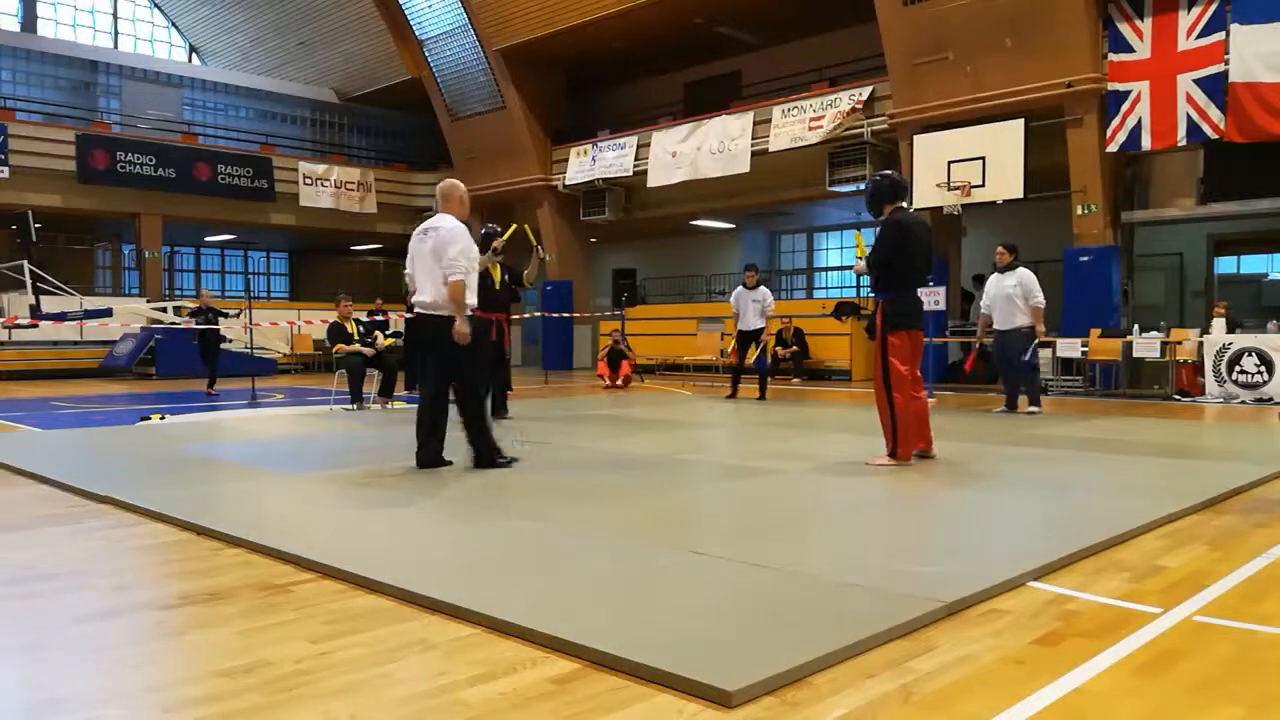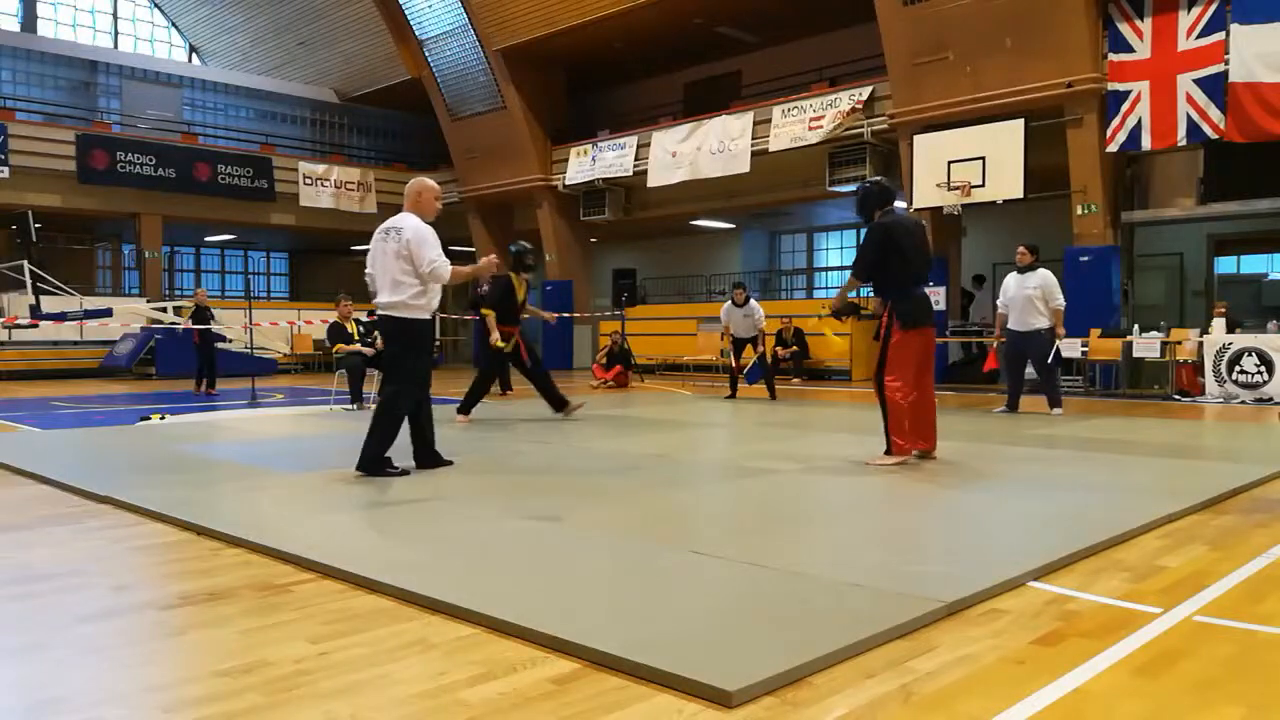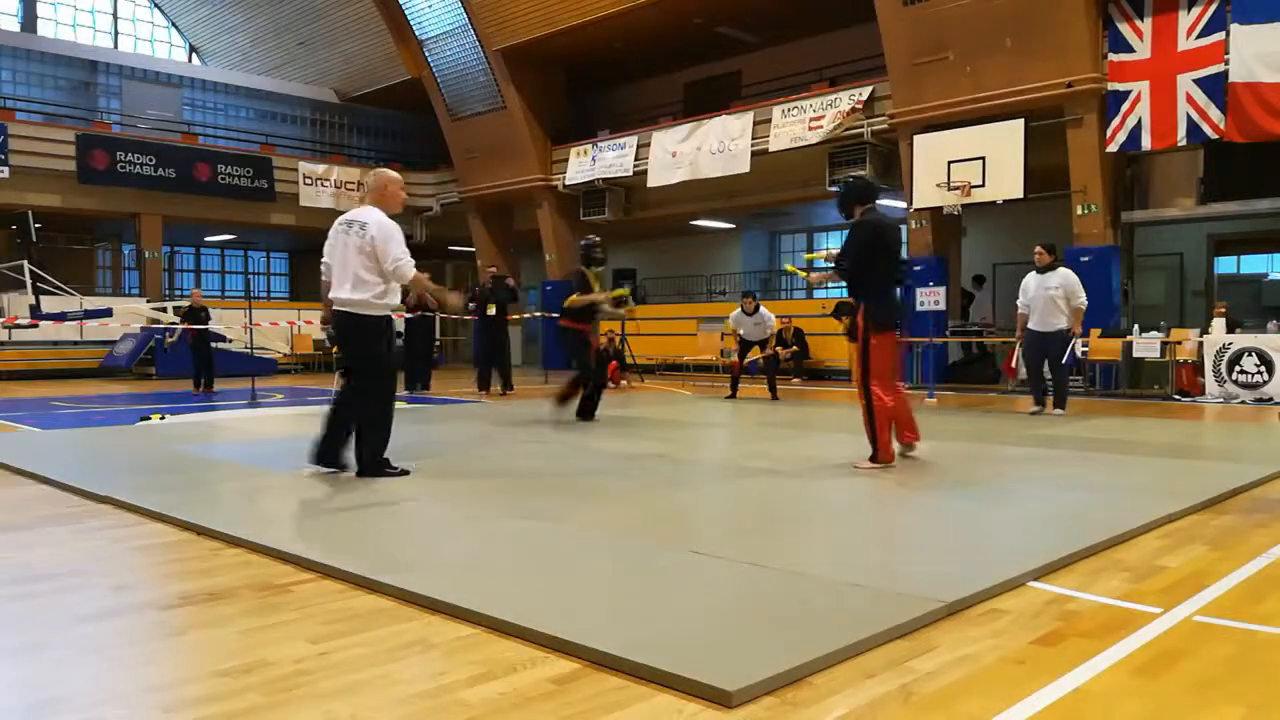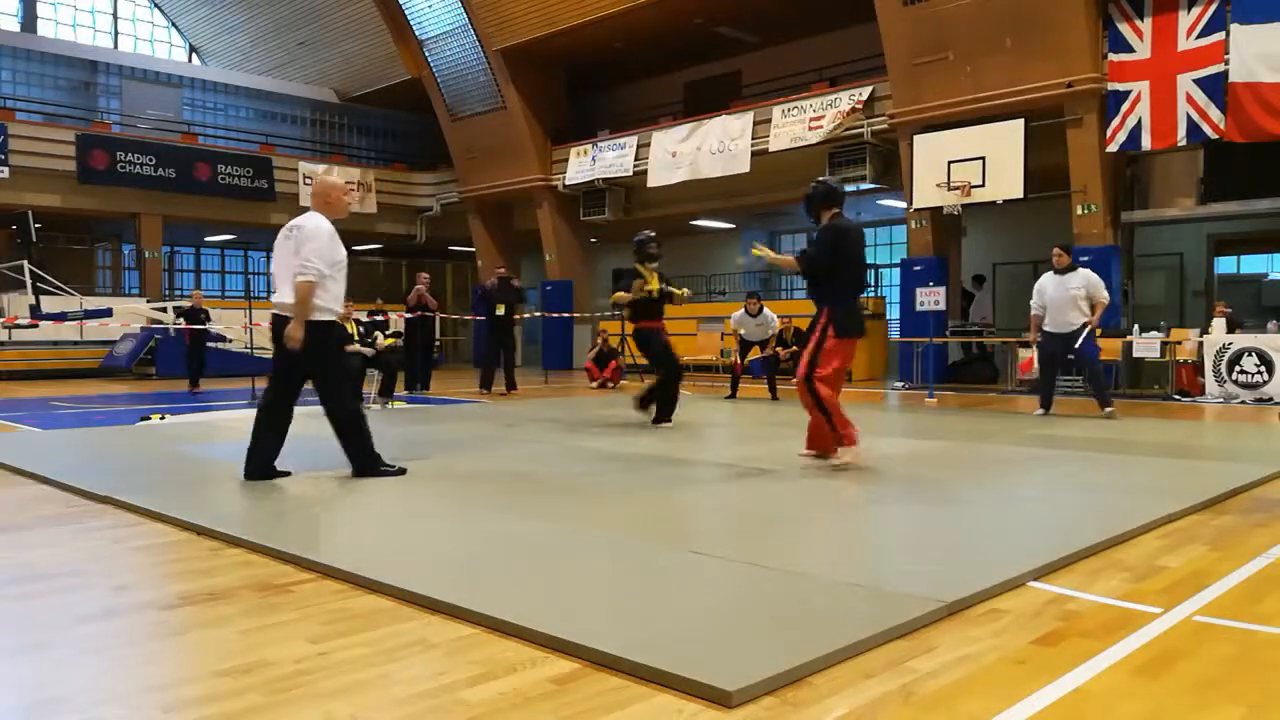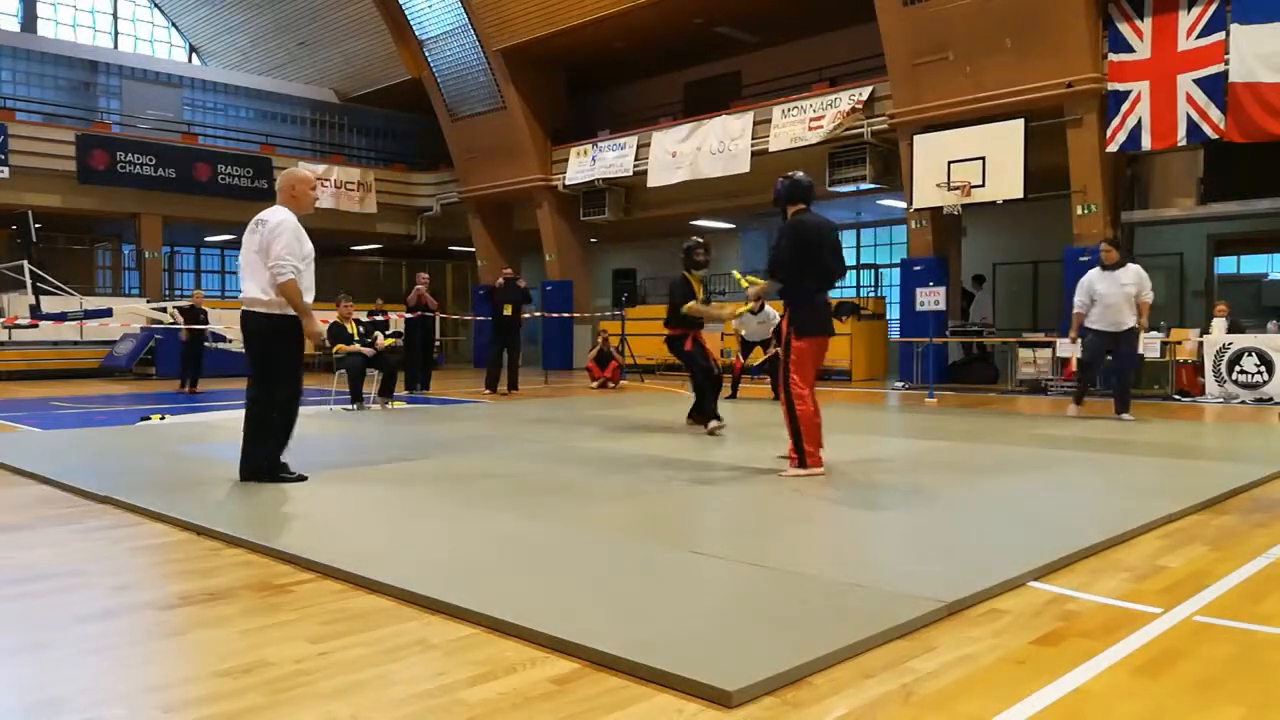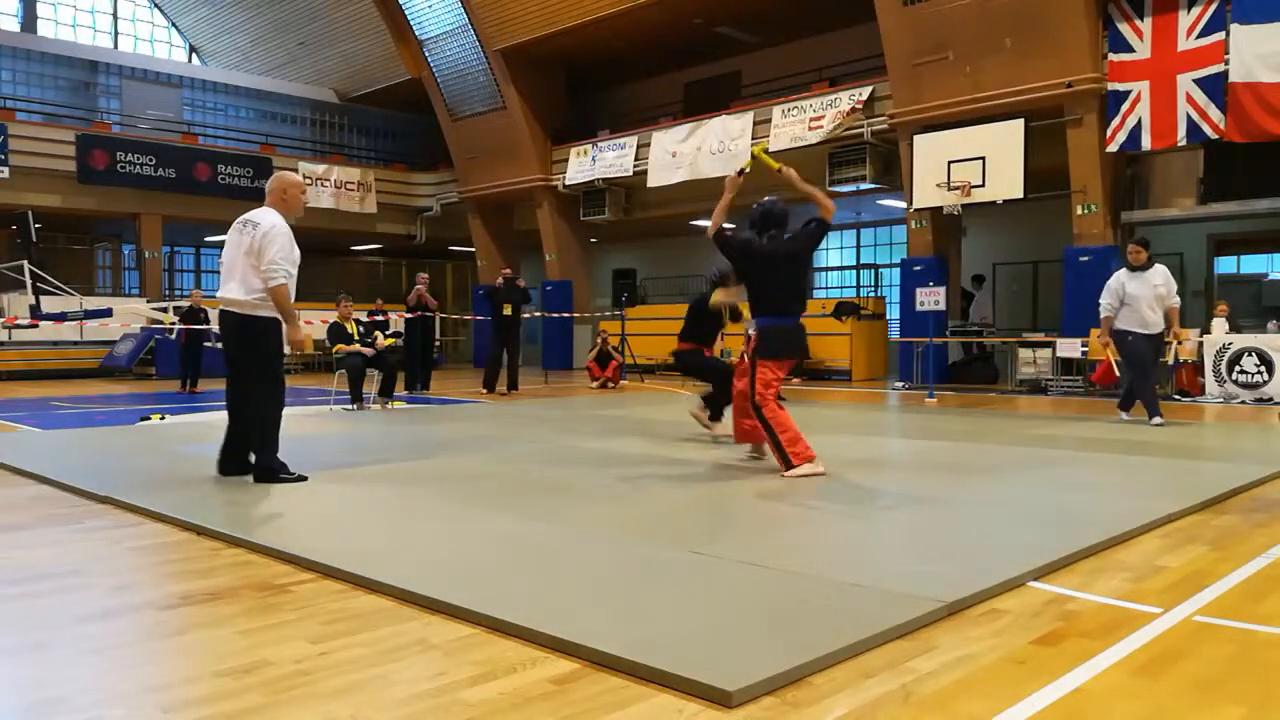
dt=0.4s
person 1, frame 1
left shoulder: (420, 232)
right shoulder: (455, 230)
left elbow: (412, 279)
right elbow: (456, 278)
right wrist: (461, 319)
left hip: (424, 317)
right hip: (450, 319)
left knee: (432, 387)
right knee: (470, 387)
left ankle: (429, 453)
right ankle: (485, 453)
person 1, frame 2
left shoulder: (383, 230)
right shoulder: (419, 230)
left elbow: (372, 277)
right elbow: (441, 273)
right wrist: (478, 269)
left hip: (389, 316)
right hip: (411, 321)
left knee: (415, 387)
right knee: (400, 389)
left ankle: (426, 453)
right ankle: (373, 457)
person 1, frame 3
left shoulder: (342, 222)
right shoulder: (384, 226)
left elbow: (327, 270)
right elbow: (404, 273)
left wrist: (327, 308)
right wrist: (440, 294)
left hip: (344, 314)
right hip: (369, 319)
left knee: (355, 386)
right knee: (378, 389)
left ankle: (328, 450)
right ankle: (371, 461)
person 1, frame 4
left shoulder: (291, 228)
right shoulder: (320, 228)
right elbow: (306, 277)
right wrist: (299, 322)
left hip: (284, 319)
right hip: (313, 323)
left knee: (280, 393)
right knee: (339, 394)
left ankle: (259, 463)
right ankle: (365, 460)
person 1, frame 5
left shoulder: (260, 220)
right shoulder: (286, 222)
right elbow: (285, 277)
right wrist: (308, 318)
left hip: (253, 315)
right hip: (277, 318)
left knee: (261, 391)
right knee: (286, 391)
left ankle: (254, 464)
right ankle: (270, 464)
person 1, frame 6
left shoulder: (243, 221)
right shoulder: (276, 227)
left elbow: (230, 268)
right elbow: (276, 281)
right wrist: (293, 324)
left hip: (232, 314)
right hip: (256, 319)
left knee: (241, 389)
right knee: (267, 391)
left ankle: (233, 458)
right ankle: (267, 465)
person 2, frame 1
left shoulder: (893, 224)
right shoulder: (920, 224)
left elbow: (876, 266)
left wrist: (861, 267)
left hip: (892, 308)
right hip: (912, 305)
left knee: (892, 380)
right knee: (911, 379)
left ankle: (900, 452)
right ankle: (922, 444)
person 2, frame 2
left shoulder: (880, 228)
right shoulder: (914, 224)
left elbow: (861, 272)
left wrist: (840, 296)
left hip: (900, 310)
right hip: (921, 305)
left knee: (889, 379)
right knee: (921, 380)
left ankle: (898, 448)
right ankle: (925, 444)
person 2, frame 3
left shoulder: (864, 226)
right shoulder: (889, 225)
left elbow: (846, 270)
left wrist: (819, 278)
right wrist: (841, 256)
left hip: (872, 310)
right hip: (888, 306)
left knee: (873, 383)
right knee: (887, 379)
left ankle: (882, 454)
right ankle: (907, 438)
person 2, frame 4
left shoulder: (832, 231)
right shoulder: (852, 230)
left elbow: (803, 265)
left wrist: (771, 257)
left hip: (836, 316)
right hip: (847, 312)
left knee: (811, 378)
right knee: (828, 382)
left ankle: (844, 439)
right ankle: (824, 444)
person 2, frame 5
left shoulder: (792, 226)
right shoulder: (826, 226)
left elbow: (780, 273)
right elbow: (838, 270)
left wrist: (758, 290)
left hip: (800, 314)
right hip: (820, 311)
left knee: (795, 386)
right knee: (805, 383)
left ankle: (807, 460)
right ankle: (810, 446)
person 2, frame 6
left shoulder: (751, 249)
right shoulder: (799, 244)
left elbow: (714, 232)
right elbow: (828, 211)
left wrist: (728, 194)
right wrist: (798, 183)
left hip: (770, 337)
right hip: (794, 335)
left knee: (762, 400)
right knee: (745, 386)
left ankle: (803, 460)
right ankle: (754, 440)
person 3, frame 1
left shoulder: (504, 269)
right shoulder: (480, 265)
left elbow: (527, 280)
left wrist: (535, 258)
right wrist: (489, 255)
left hip: (502, 324)
left knee: (502, 367)
left ankle: (499, 409)
person 3, frame 2
left shoulder: (525, 283)
right shoulder: (502, 282)
right elbow: (487, 308)
left wrist: (542, 314)
right wrist: (494, 332)
left hip: (514, 335)
right hip: (500, 335)
left knee: (536, 370)
right knee: (487, 373)
left ankle: (562, 406)
right ankle: (464, 410)
person 3, frame 3
left shoulder: (595, 279)
right shoulder: (577, 276)
right elbow: (569, 300)
right wrist: (594, 297)
left hip: (587, 332)
right hip: (572, 331)
left knee: (598, 374)
right knee: (588, 372)
left ankle: (585, 413)
right ankle: (562, 397)
person 3, frame 4
left shoulder: (658, 275)
right shoulder: (632, 275)
left elbow: (672, 297)
right elbow: (616, 298)
left wrist: (681, 293)
right wrist: (632, 295)
left hip: (658, 330)
right hip: (644, 332)
left knee: (672, 371)
right knee: (671, 371)
left ankle: (643, 402)
right ankle: (661, 419)
person 3, frame 5
left shoulder: (699, 282)
right shoulder: (680, 283)
left elbow: (704, 305)
right elbow: (687, 307)
left wrist: (719, 310)
right wrist: (719, 313)
left hip: (695, 337)
right hip: (679, 338)
left knee: (715, 376)
right knee: (703, 372)
left ankle: (696, 417)
right ankle: (711, 420)
person 3, frame 6
left shoulder: (727, 306)
right shoulder: (702, 300)
right elbow: (718, 299)
left hip: (702, 353)
right hip: (689, 355)
right knee: (727, 374)
left ankle: (703, 406)
right ankle: (715, 420)
person 4, frame 1
left shoulder: (1024, 274)
right shoulder: (993, 279)
left elbow: (1037, 300)
right elbow: (986, 308)
left wrist: (1039, 324)
right wrist: (981, 329)
left hip: (1023, 330)
right hip: (1001, 331)
left knee: (1025, 367)
right knee: (1005, 369)
left ankle: (1034, 403)
right ankle: (1010, 404)
person 4, frame 2
left shoulder: (1044, 276)
right shoulder: (1010, 278)
left elbow: (1057, 303)
right elbow: (1003, 307)
left wrist: (1059, 326)
right wrist: (998, 328)
left hip: (1040, 332)
right hip: (1014, 332)
left knee: (1045, 369)
right knee: (1013, 370)
left ankle: (1056, 405)
right ankle: (1011, 405)
person 4, frame 3
left shoulder: (1065, 275)
right shoulder: (1029, 278)
left elbow: (1079, 302)
right elbow: (1023, 307)
left wrist: (1077, 325)
right wrist: (1019, 329)
left hip: (1060, 331)
right hip: (1034, 331)
left knee: (1059, 370)
right knee: (1032, 367)
left ankle: (1059, 406)
right ankle: (1038, 403)
person 4, frame 4
left shoulder: (1086, 276)
right shoulder: (1045, 280)
left elbow: (1102, 297)
right elbow: (1037, 308)
left wrist: (1096, 316)
right wrist: (1033, 331)
left hip: (1080, 330)
right hip: (1051, 333)
left knee: (1093, 366)
right knee: (1047, 371)
left ankle: (1106, 405)
right ankle: (1044, 406)
person 4, frame 5
left shoulder: (1135, 271)
right shoulder: (1092, 276)
left elbow: (1145, 296)
right elbow: (1080, 305)
left wrist: (1143, 318)
right wrist: (1074, 330)
left hip: (1126, 331)
right hip: (1096, 331)
left knee: (1124, 372)
right knee: (1088, 367)
left ankle: (1122, 410)
right ankle: (1076, 402)
person 4, frame 6
left shoulder: (1162, 272)
right shoulder: (1119, 278)
left elbow: (1171, 301)
right elbow: (1107, 308)
left wrist: (1175, 325)
right wrist: (1104, 334)
left hip: (1155, 333)
right hip: (1128, 333)
left knee: (1138, 374)
right knee: (1143, 372)
left ankle: (1123, 407)
right ankle: (1154, 414)
